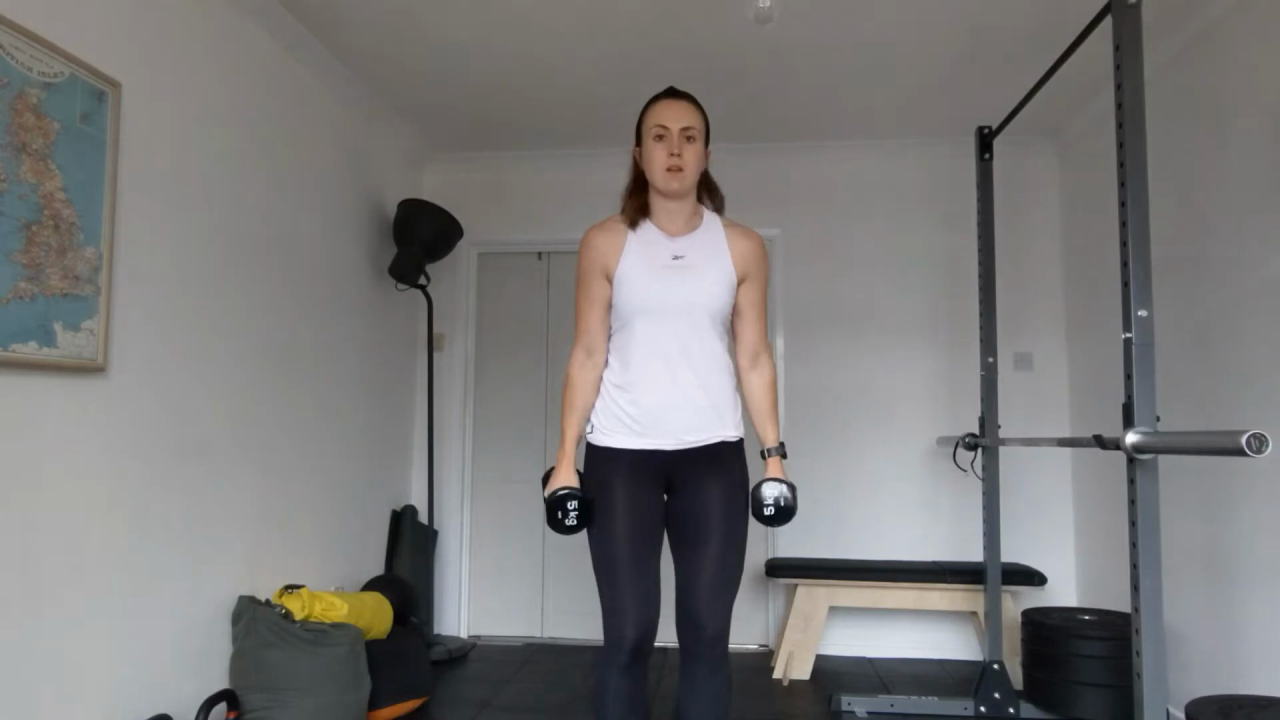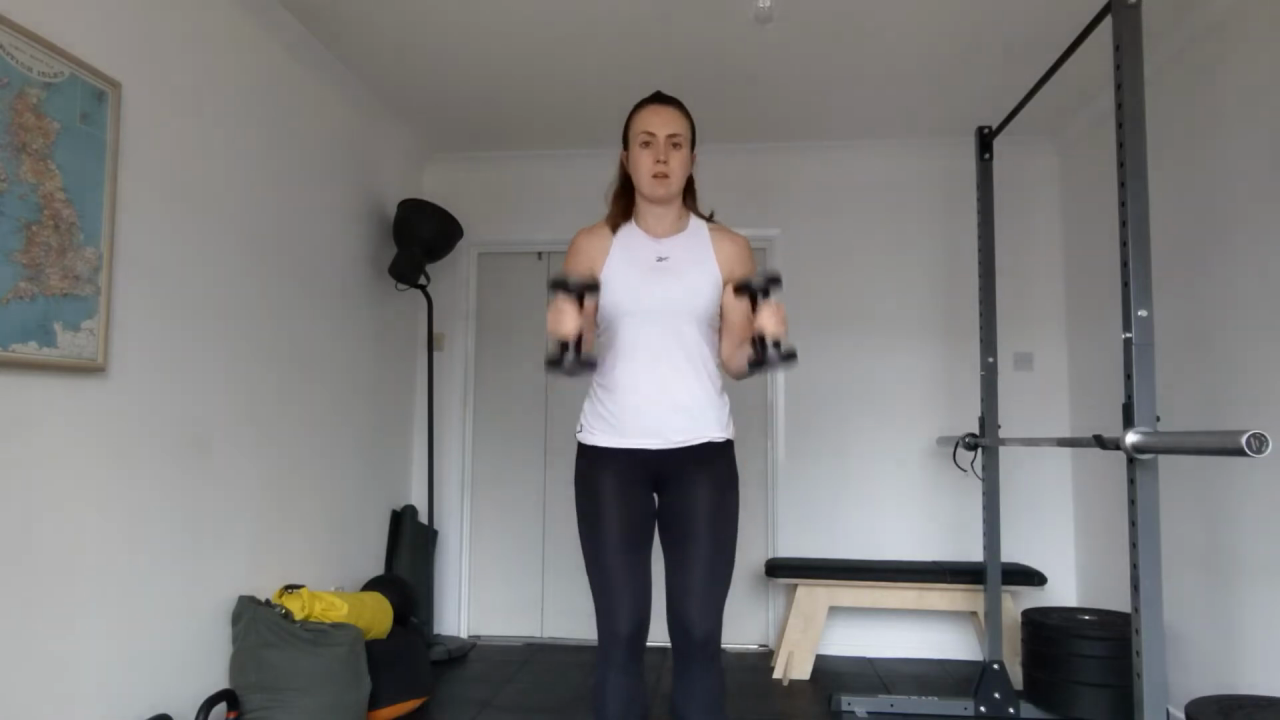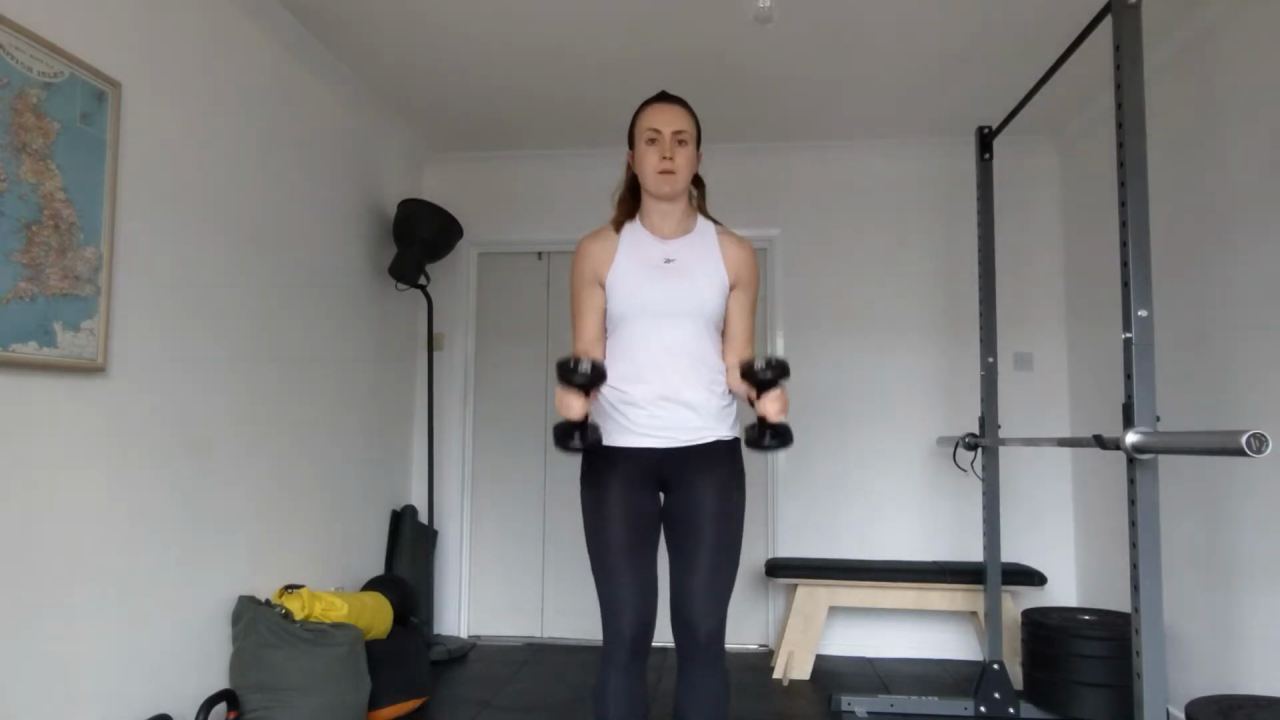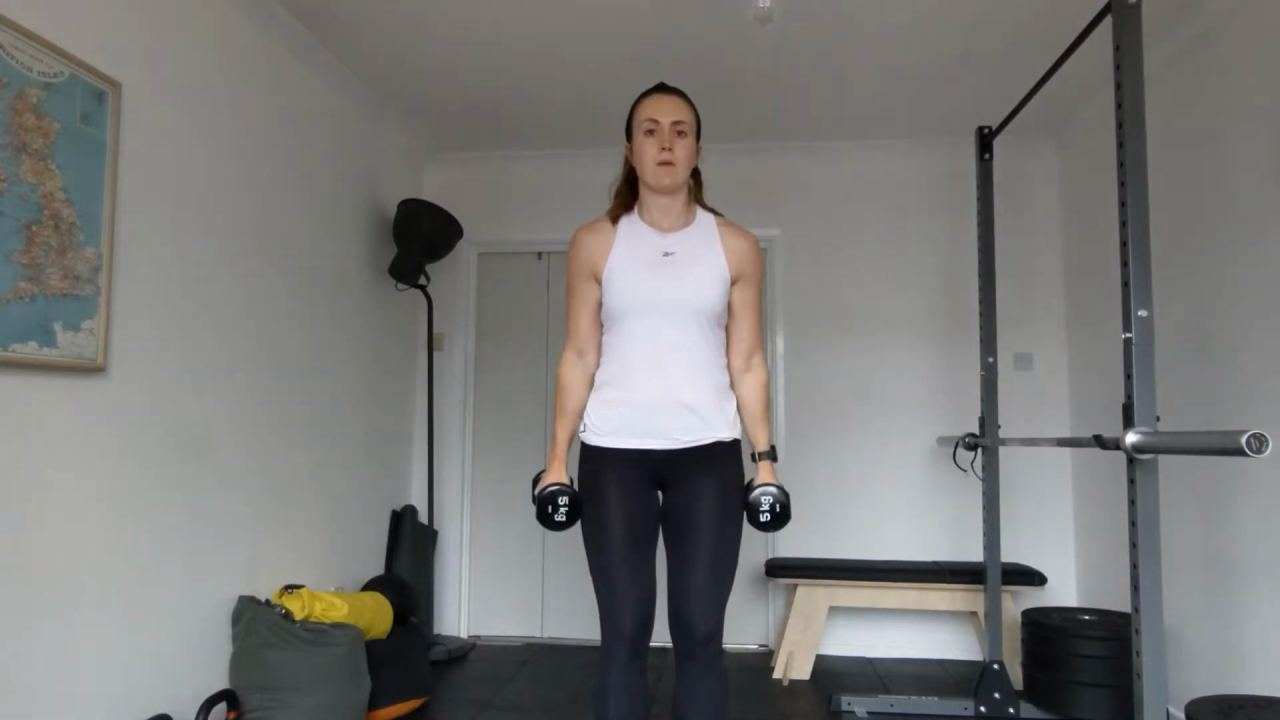
dt=0.7s
person 1, frame 1
left shoulder: (741, 246)
right shoulder: (605, 243)
left elbow: (753, 358)
right elbow: (586, 355)
left wrist: (774, 452)
right wrist: (565, 457)
left hip: (713, 456)
right hip: (621, 454)
left knee: (706, 633)
right knee: (628, 633)
person 1, frame 2
left shoulder: (727, 247)
right shoulder: (593, 245)
left elbow: (733, 362)
right elbow: (578, 356)
left wrist: (760, 336)
right wrist: (566, 335)
left hip: (701, 452)
right hip: (611, 452)
left knee: (699, 632)
right knee: (621, 633)
person 1, frame 3
left shoulder: (732, 252)
right shoulder: (599, 250)
left elbow: (736, 357)
right elbow: (584, 352)
left wrist: (760, 390)
right wrist: (574, 389)
left hip: (708, 454)
right hip: (618, 454)
left knee: (702, 632)
right knee: (625, 633)
person 1, frame 4
left shoulder: (735, 246)
right shoulder: (595, 243)
left elbow: (747, 361)
right elbow: (579, 357)
left wrist: (765, 457)
right wrist: (556, 456)
left hip: (707, 455)
right hip: (615, 454)
left knee: (699, 634)
right knee: (624, 634)
